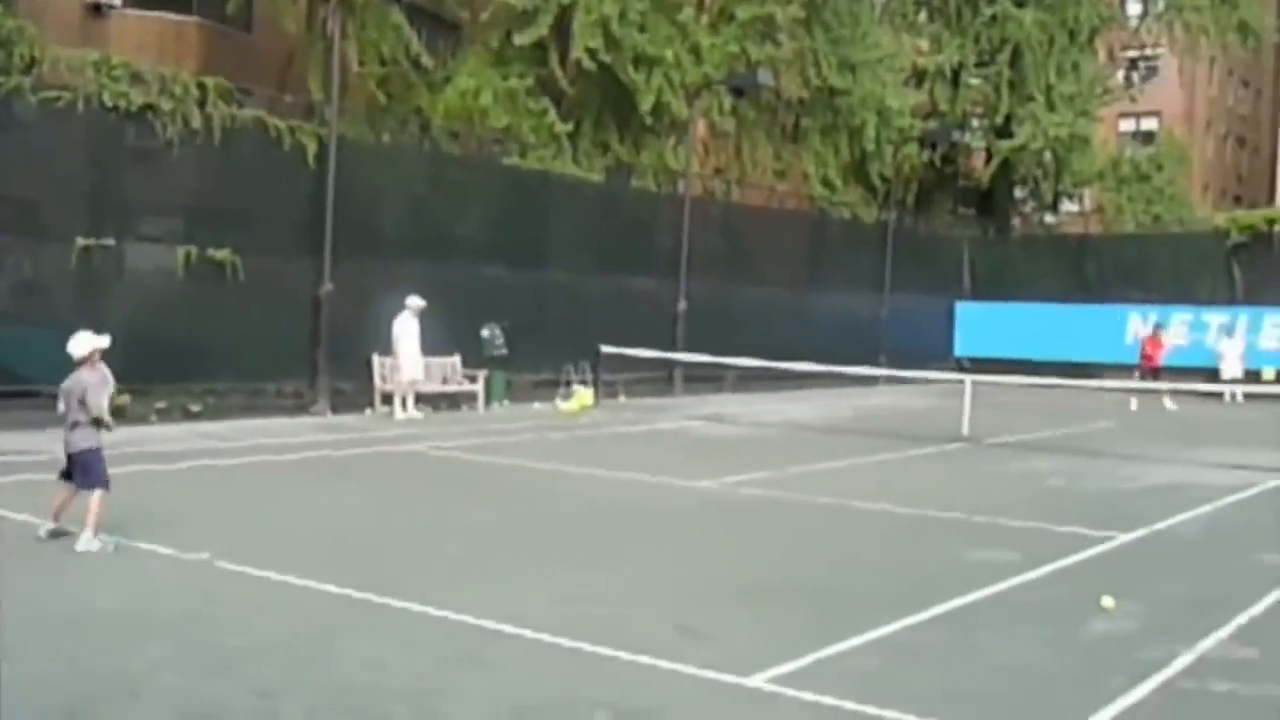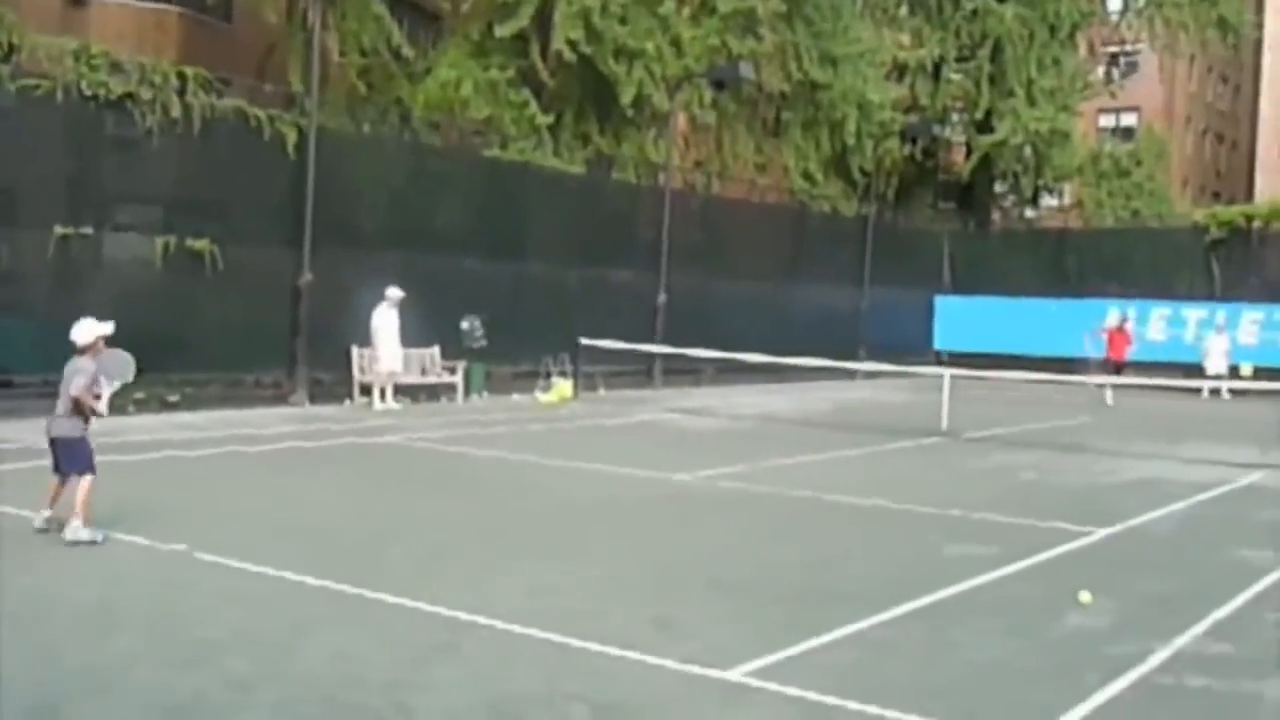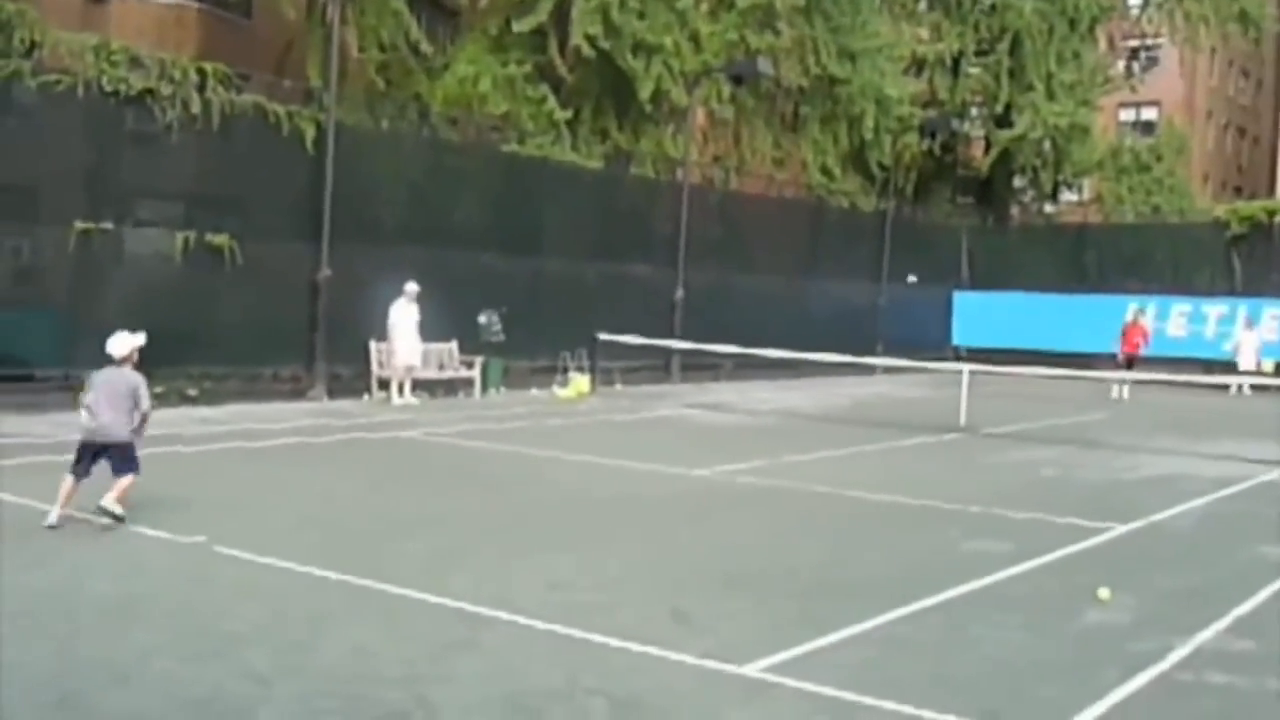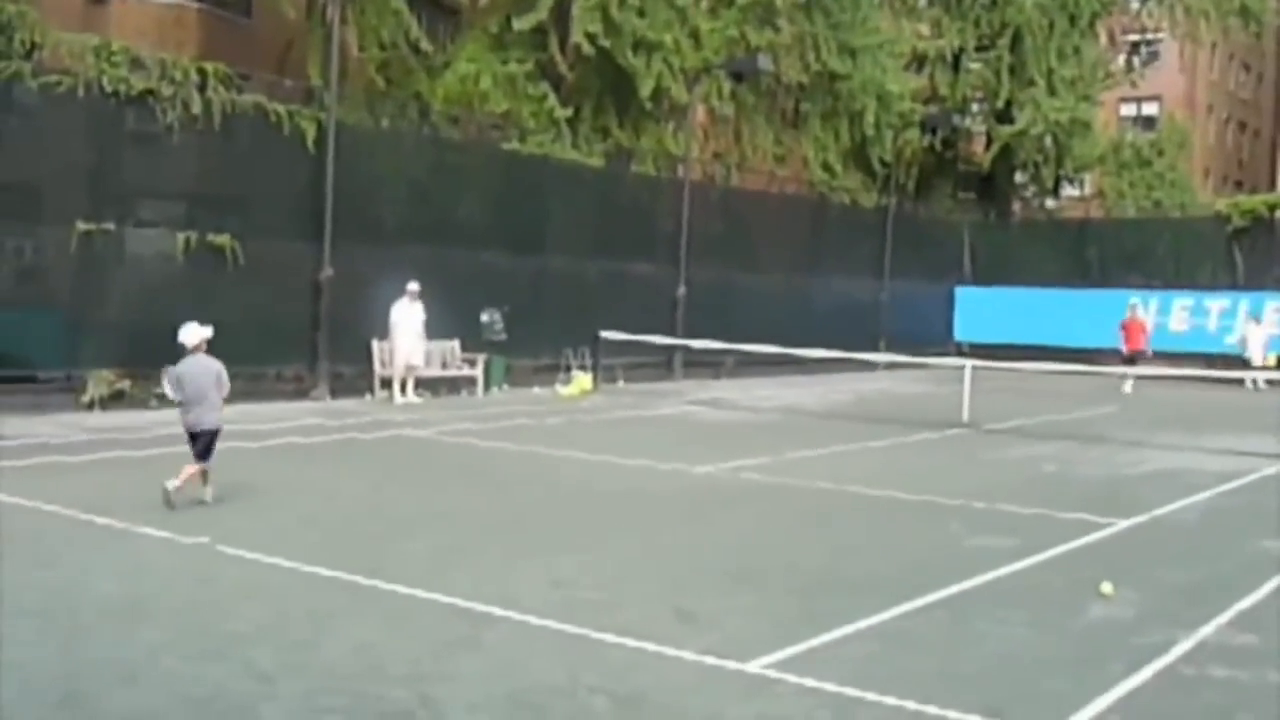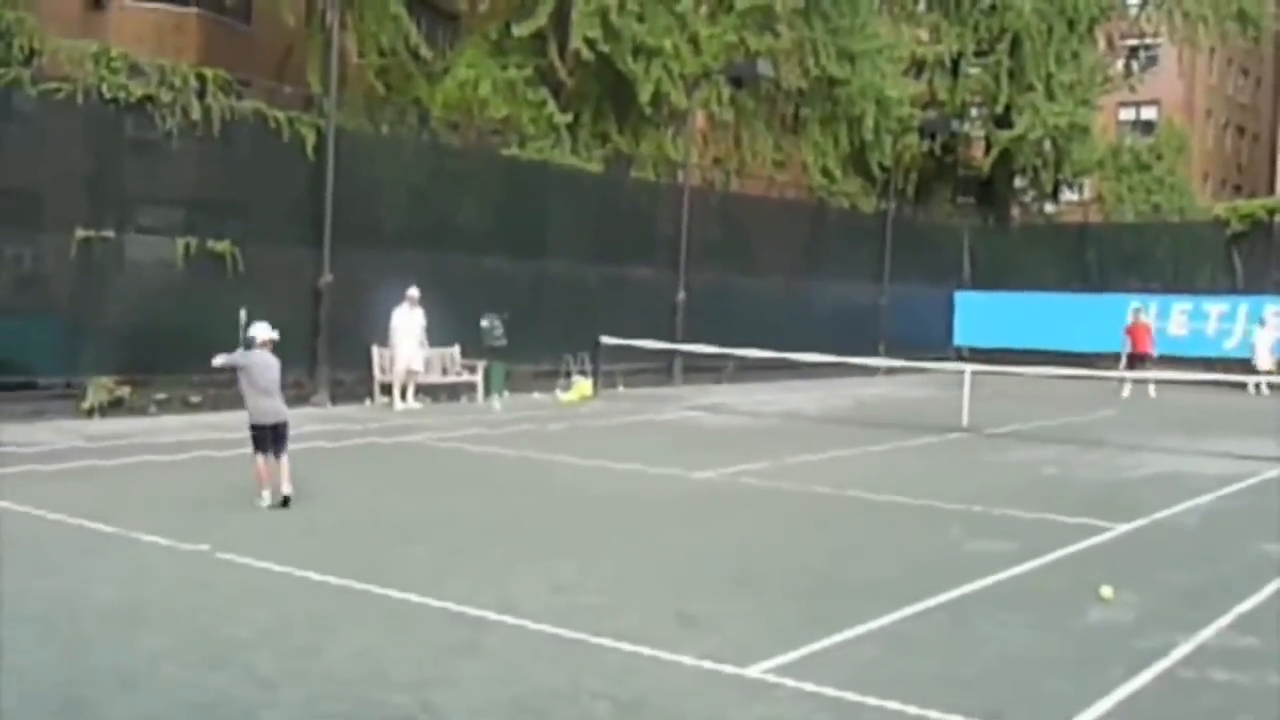
dt=0.4s
person 1, frame 1
left shoulder: (68, 382)
right shoulder: (91, 380)
left elbow: (63, 409)
right elbow: (97, 412)
right wrist: (107, 420)
left hip: (72, 441)
right hip: (87, 442)
left knee: (71, 484)
right knee: (99, 487)
left ankle: (51, 525)
right ankle: (88, 538)
person 1, frame 2
left shoulder: (74, 364)
right shoulder: (87, 367)
right elbow: (76, 394)
left wrist: (96, 397)
right wrist: (96, 407)
left hip: (58, 428)
right hip: (71, 430)
left knee: (63, 474)
right knee: (87, 475)
left ankle: (46, 516)
right ankle: (76, 526)
person 1, frame 3
left shoulder: (98, 375)
right shoulder: (137, 379)
left elbow: (86, 404)
right elbow: (145, 409)
right wrist: (139, 428)
left hip: (92, 433)
right hip: (119, 435)
left knee: (75, 474)
right knee: (129, 473)
left ankle: (55, 514)
right ankle: (110, 500)
person 1, frame 4
left shoulder: (179, 369)
right shoulder: (216, 365)
left elbow: (177, 399)
right elbow: (225, 393)
left hip: (190, 420)
right hip: (210, 421)
left knee: (200, 456)
right knee: (199, 461)
left ankle: (206, 490)
right ankle: (174, 484)
person 1, frame 5
left shoulder: (244, 357)
right shoulder: (274, 361)
left elbow: (216, 362)
left wrist: (229, 357)
left hip: (259, 416)
right hip: (279, 414)
left knee: (261, 454)
right knee: (281, 454)
left ankle: (266, 495)
right ankle: (286, 487)
